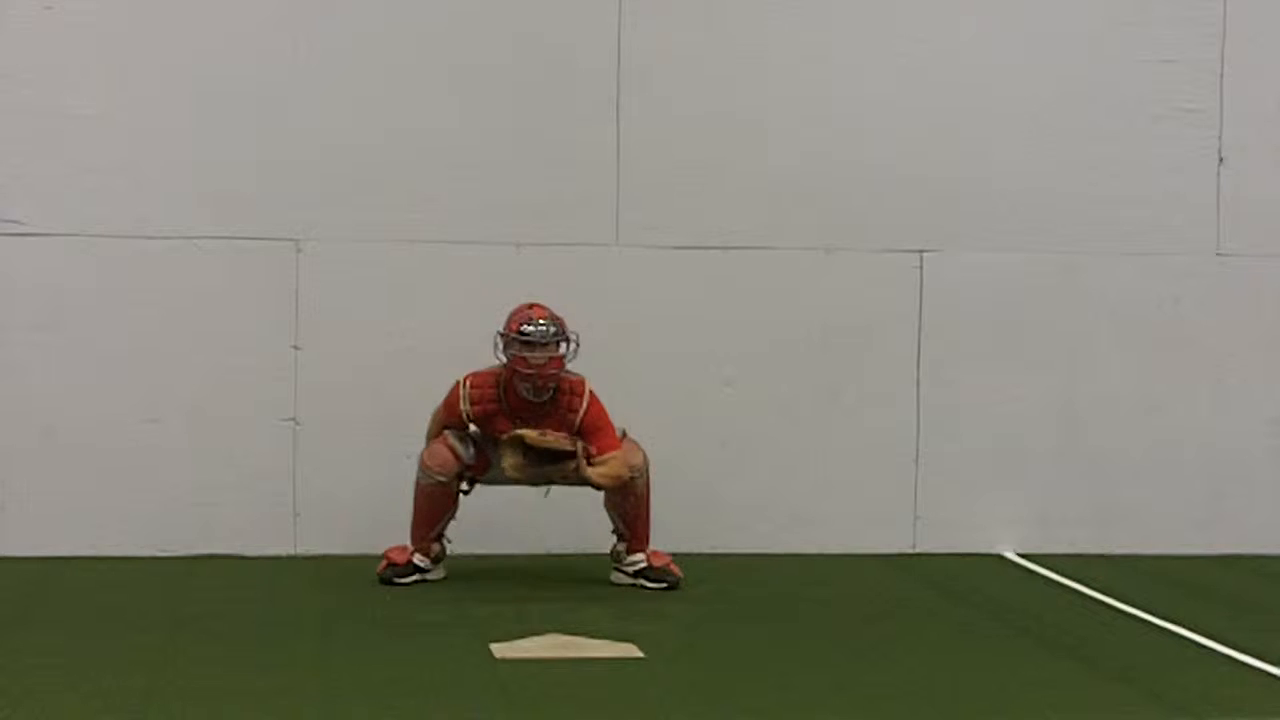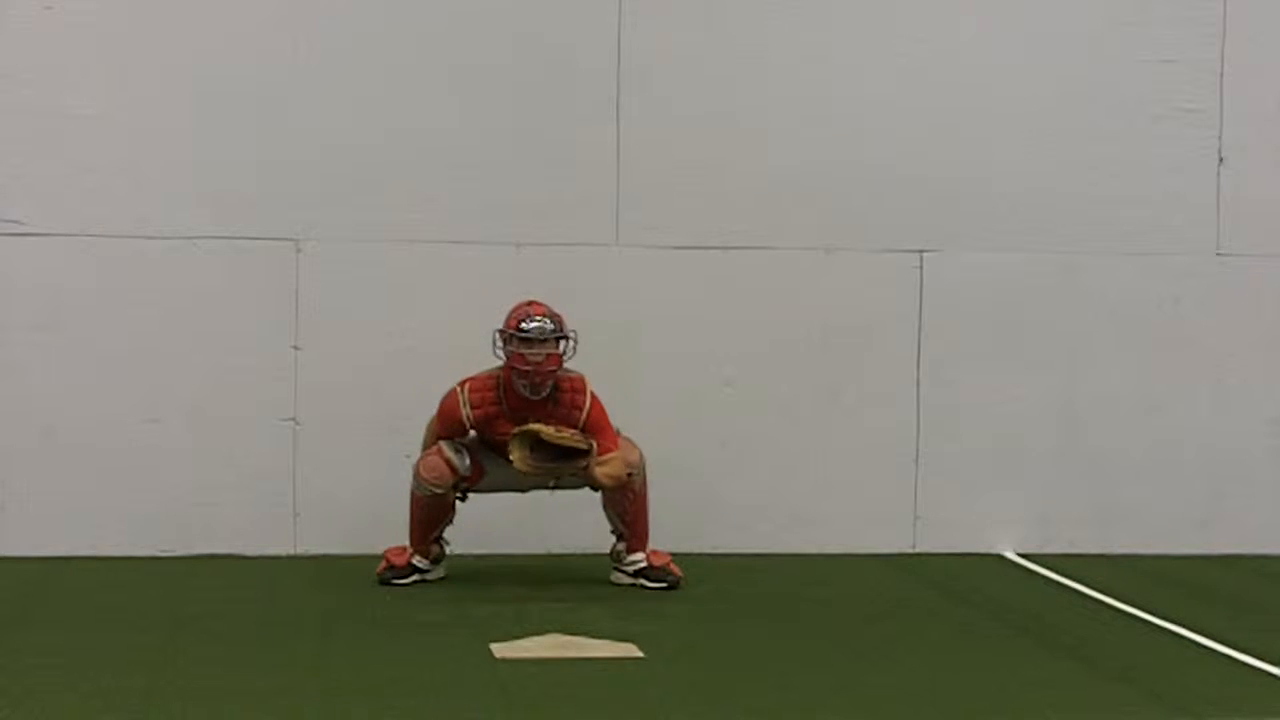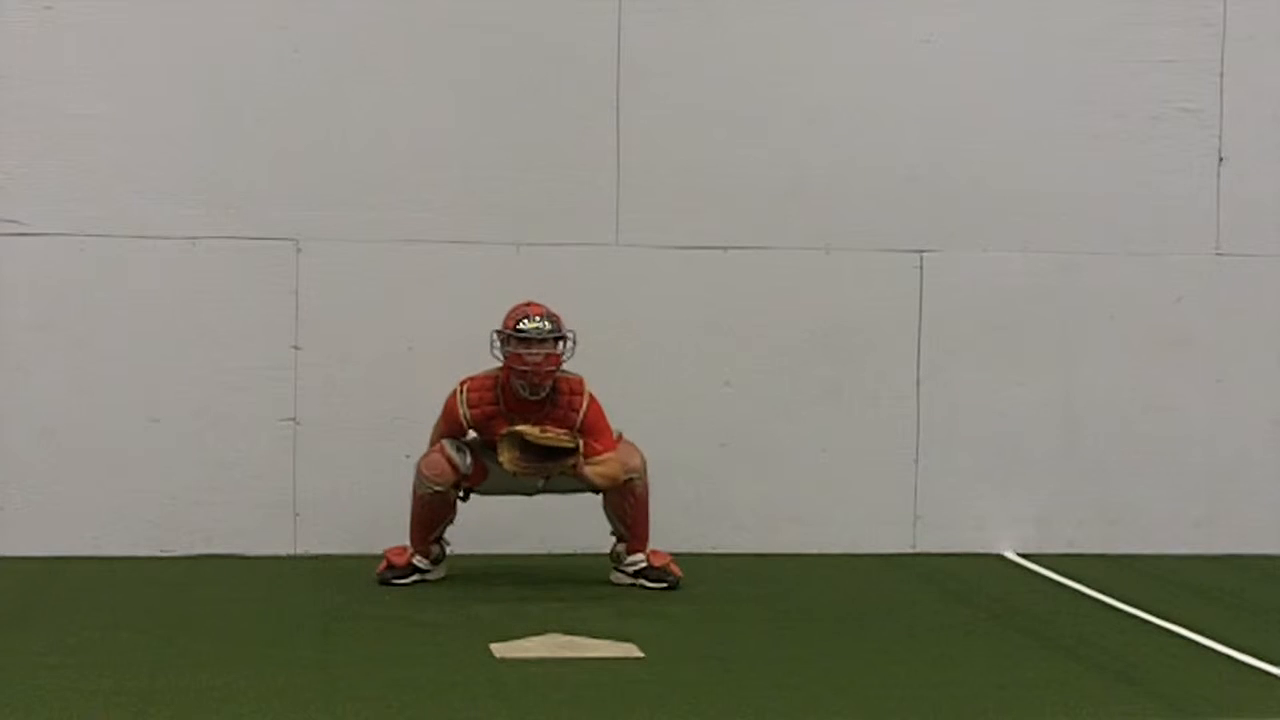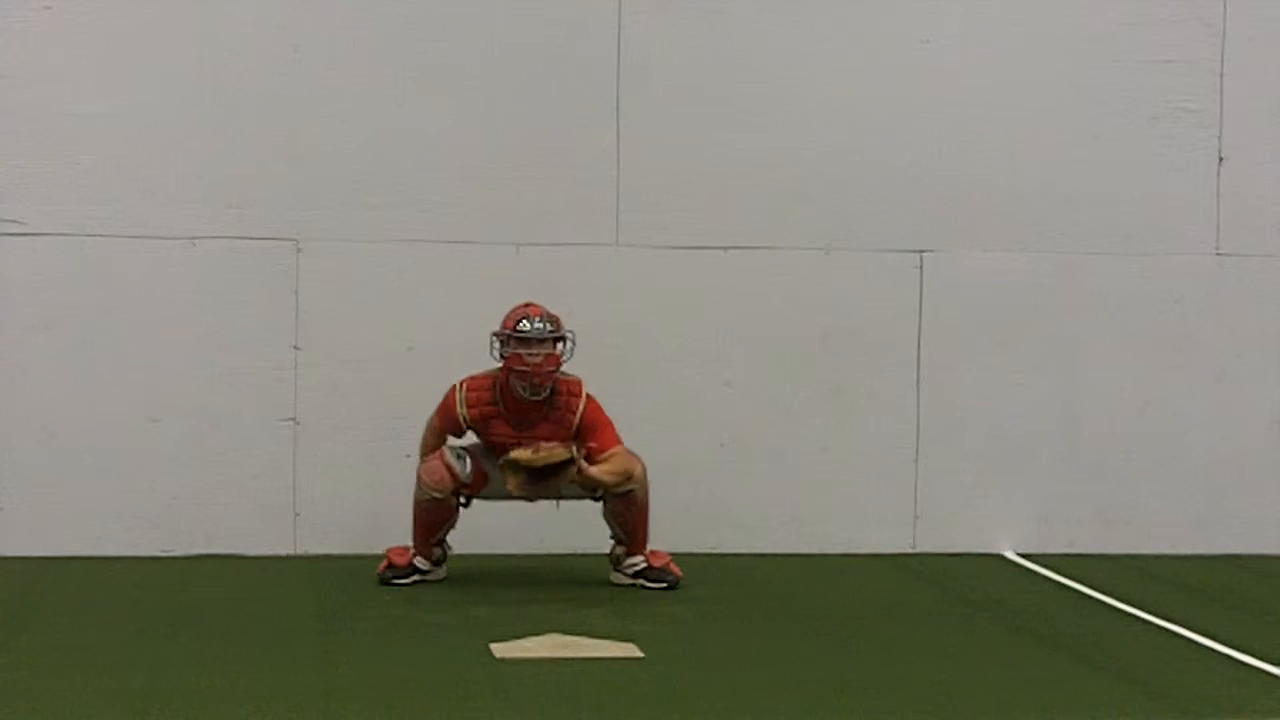
dt=0.4s
person 1, frame 1
left shoulder: (578, 397)
right shoulder: (477, 391)
left elbow: (619, 470)
right elbow: (441, 421)
left wrist: (586, 474)
right wrist: (433, 474)
right hip: (499, 455)
left knee: (632, 459)
right knee: (438, 457)
left ankle: (633, 558)
right ankle: (424, 554)
person 1, frame 2
left shoulder: (578, 396)
right shoulder: (474, 395)
left elbow: (617, 471)
right elbow: (436, 432)
left wrist: (593, 474)
right wrist: (429, 481)
right hip: (494, 462)
left knee: (627, 456)
right knee: (432, 468)
left ankle: (632, 558)
right ankle: (423, 555)
person 1, frame 3
left shoulder: (577, 398)
right shoulder: (473, 395)
left elbow: (614, 472)
right elbow: (441, 440)
left wrist: (584, 472)
right wrist: (436, 486)
right hip: (496, 464)
left knee: (629, 461)
right knee: (434, 465)
left ankle: (632, 559)
right ankle: (424, 556)
person 1, frame 4
left shoulder: (576, 400)
right shoulder: (472, 395)
left elbow: (621, 466)
right elbow: (435, 432)
left wrist: (589, 474)
right wrist: (430, 485)
right hip: (497, 468)
left knee: (632, 471)
right knee: (435, 473)
left ankle: (631, 560)
right ankle: (426, 558)
